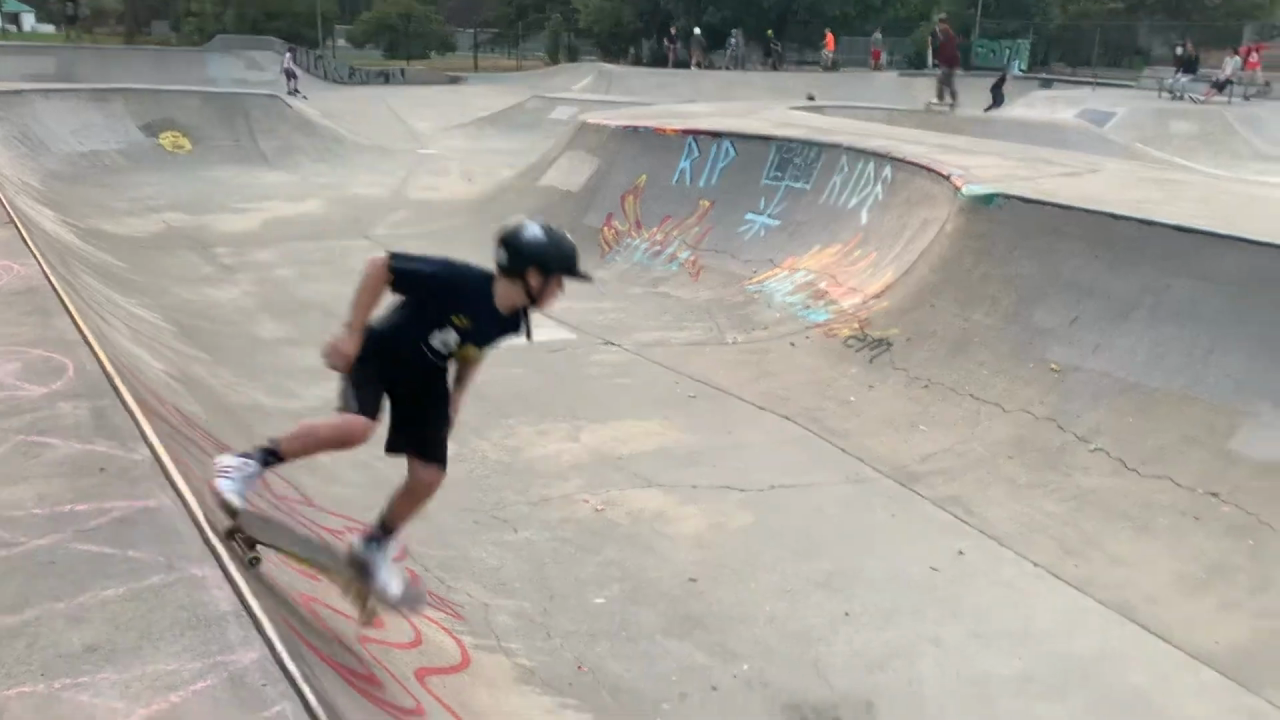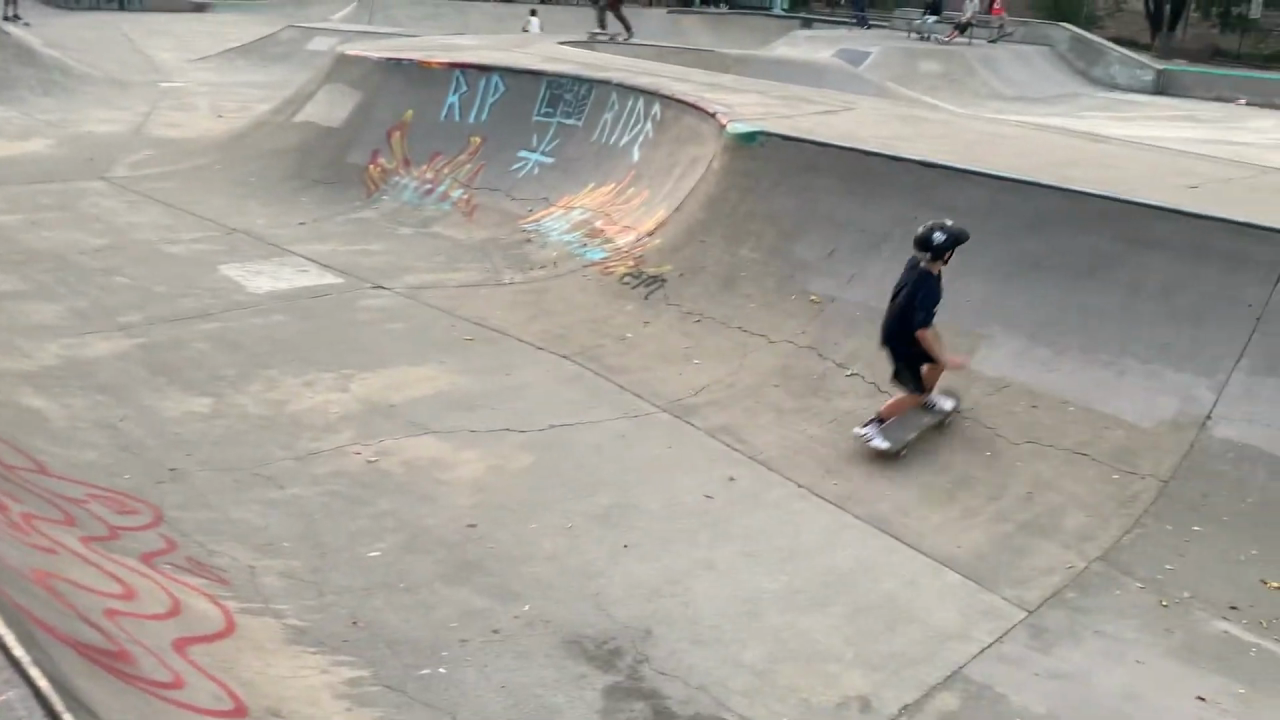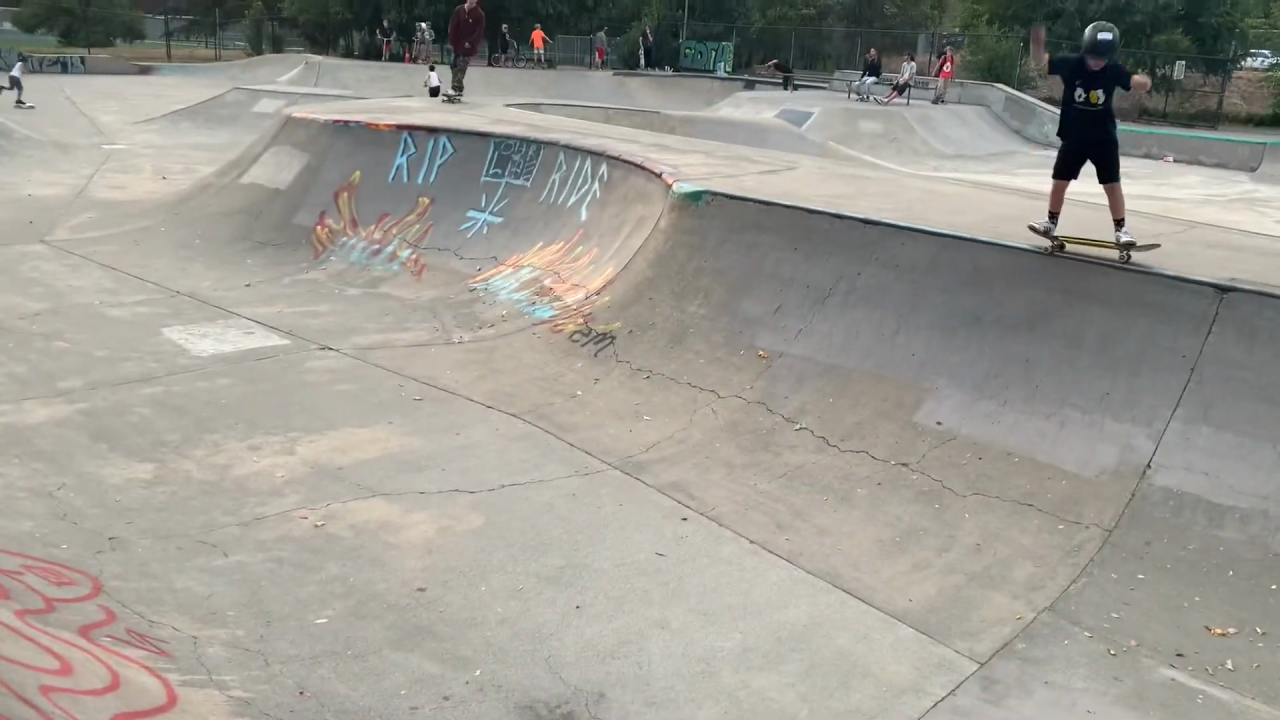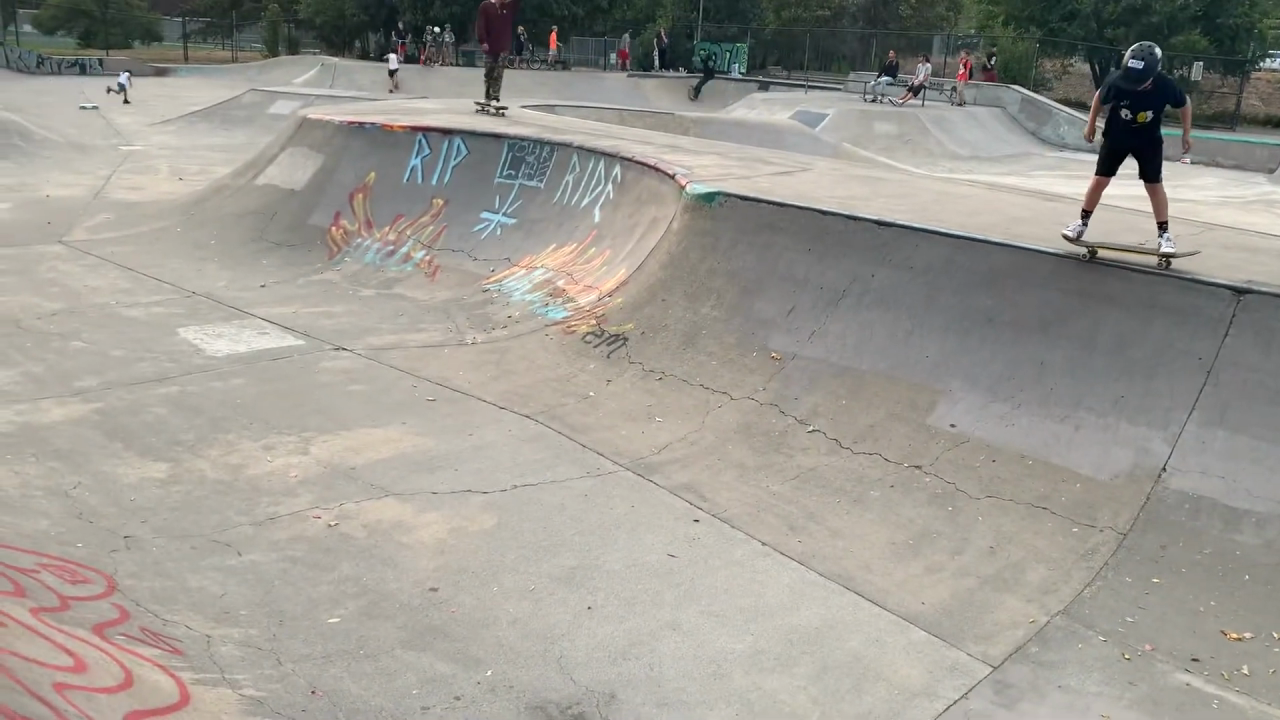
dt=1s
person 1, frame 1
left shoulder: (514, 316)
right shoulder: (457, 282)
right elbow: (381, 265)
left wrist: (455, 398)
right wrist: (352, 330)
left hip: (426, 376)
right hip: (376, 354)
left knee: (427, 476)
right knee: (355, 428)
left ankle: (374, 545)
right ankle: (253, 461)
person 1, frame 2
left shoulder: (917, 263)
right shoulder: (927, 289)
right elbow: (922, 331)
right wrist: (945, 359)
left hip: (902, 330)
right hip: (902, 341)
left knee: (938, 362)
right knee: (916, 394)
left ankle: (928, 396)
right ankle: (870, 426)
person 1, frame 3
left shoulder: (1114, 70)
right shoulder: (1070, 64)
left elbow: (1137, 84)
right elbow: (1040, 60)
left wrist: (1143, 82)
right wrist: (1038, 42)
left hip: (1104, 139)
right hip: (1073, 137)
left knee: (1112, 184)
right knee: (1059, 182)
left ankle: (1120, 229)
right ankle: (1051, 223)
person 1, frame 4
left shoulder: (1165, 86)
right shoulder: (1116, 81)
left elbow: (1184, 104)
right elbow: (1100, 97)
left wrist: (1186, 134)
right wrist: (1091, 124)
left hip: (1148, 140)
right hip: (1115, 136)
left knee: (1154, 185)
right knee: (1100, 180)
left ankle: (1164, 234)
right ankle: (1082, 223)
